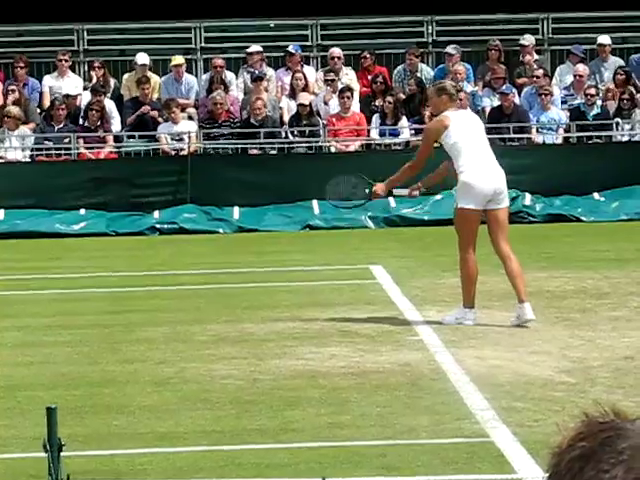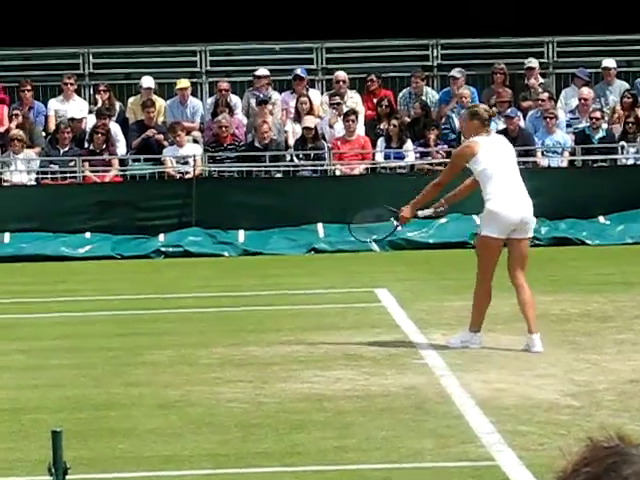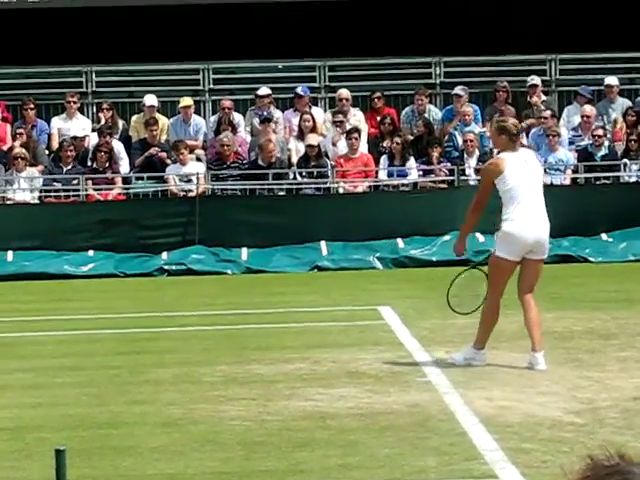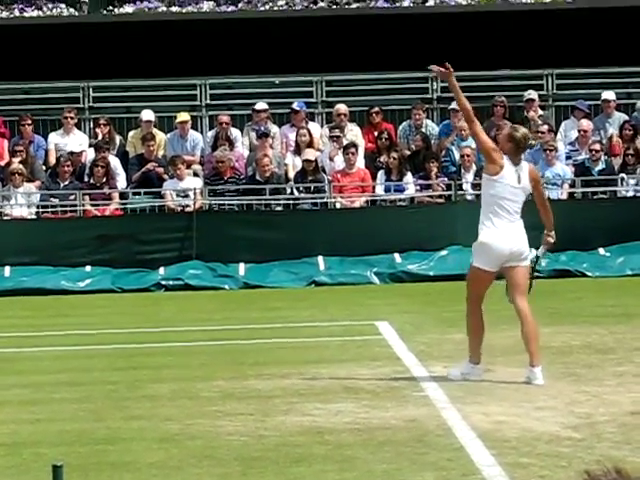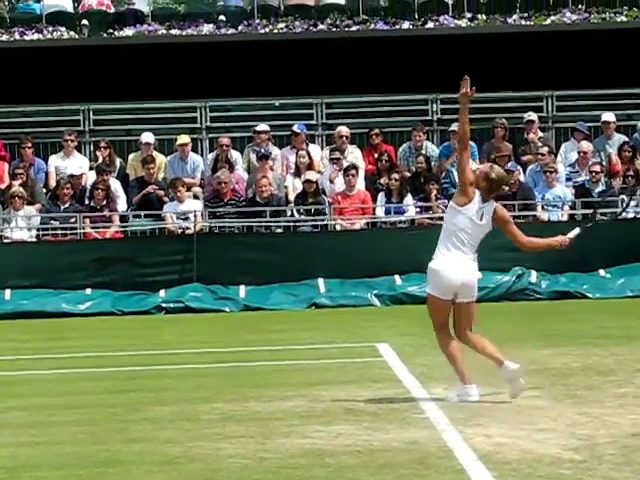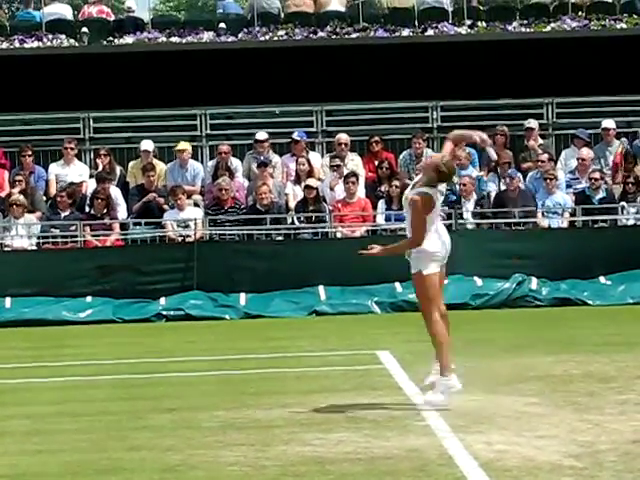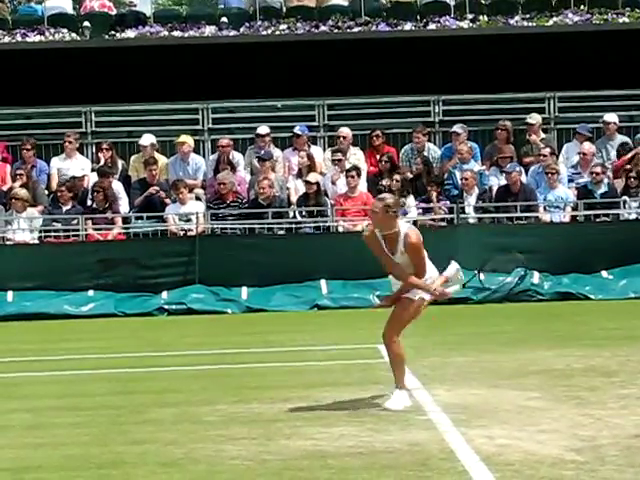
dt=0.4s
person 1, frame 1
left shoulder: (438, 123)
right shoulder: (471, 116)
left elbow: (415, 165)
left wrist: (387, 185)
right wrist: (422, 185)
left hip: (474, 184)
right hip: (497, 178)
left knee: (467, 250)
right knee: (503, 247)
left ankle: (467, 310)
right ankle: (524, 305)
person 1, frame 2
left shoulder: (468, 148)
right shoulder: (502, 140)
left elbow: (439, 183)
left wrist: (412, 207)
right wrist: (446, 202)
left hip: (499, 211)
right hip: (524, 208)
left knee: (484, 277)
right knee: (518, 277)
left ankle: (473, 334)
right ankle: (534, 337)
person 1, frame 3
left shoulder: (495, 165)
right shoulder: (532, 156)
left elbow: (477, 207)
left wrist: (461, 238)
left hip: (516, 232)
right hip: (541, 230)
left knee: (493, 295)
right knee: (526, 295)
left ankle: (477, 351)
right ankle: (537, 354)
person 1, frame 4
left shoulder: (495, 161)
right shoulder: (531, 172)
left elbow: (471, 120)
right elbow: (543, 206)
left wrist: (453, 84)
right wrist: (550, 231)
left hip: (491, 245)
right hip: (518, 243)
left knee: (473, 304)
right knee: (521, 305)
left ankle: (473, 365)
right ankle: (535, 369)
person 1, frame 5
left shoulder: (466, 193)
right shoulder: (498, 212)
left elbow: (463, 147)
right elbow: (524, 243)
left wrist: (464, 105)
right wrist: (558, 241)
left hip: (443, 271)
right hip: (468, 274)
left knee: (442, 330)
right knee: (465, 332)
left ankle: (467, 387)
right ankle: (506, 365)
person 1, frame 6
left shoulder: (420, 198)
right shoulder: (430, 178)
left elbow: (415, 242)
right elbow: (451, 138)
left wrist: (383, 251)
left hip: (426, 251)
right hip: (437, 245)
left knee: (431, 314)
right knee: (436, 308)
left ankle: (446, 377)
right ankle: (443, 369)
person 1, frame 7
left shoulder: (411, 238)
right shoulder: (371, 235)
left elbow: (420, 274)
right elbow: (395, 270)
left wrist: (395, 296)
right wrist: (427, 286)
left hip: (422, 279)
right hip: (402, 280)
left knee: (390, 336)
left ankle: (401, 391)
right ankle: (448, 276)
